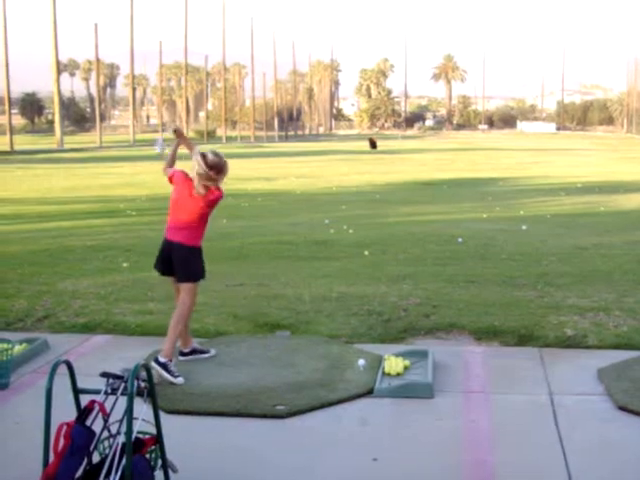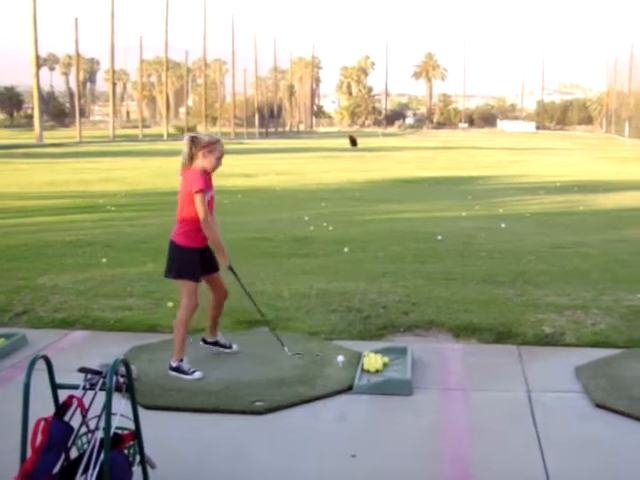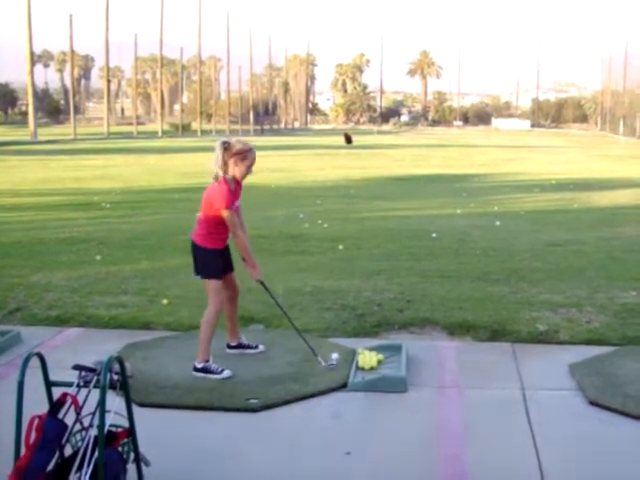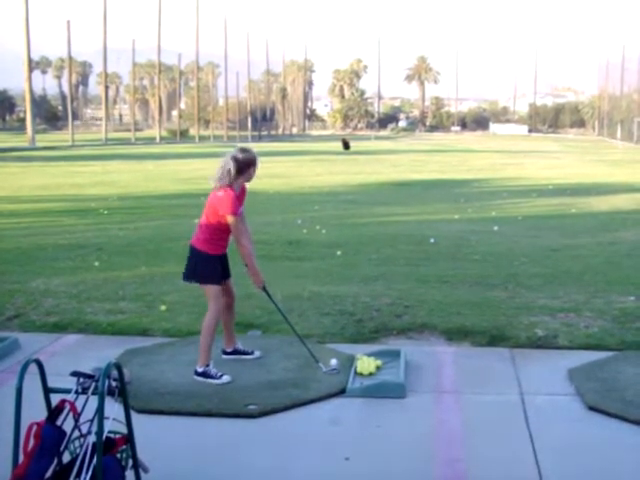
dt=1s
person 1, frame 1
left shoulder: (180, 179)
right shoulder: (215, 196)
left elbow: (166, 169)
right elbow: (205, 178)
left wrist: (177, 144)
right wrist: (189, 145)
left hip: (170, 245)
right hip: (189, 250)
left knee: (184, 298)
right knee: (185, 303)
left ankle: (187, 346)
right ankle: (164, 357)
person 1, frame 2
left shoulder: (205, 177)
right shoulder: (196, 180)
left elbow: (210, 217)
right elbow: (204, 222)
left wrist: (217, 249)
right wrist: (222, 252)
left hip: (201, 246)
right hip: (185, 247)
left knee: (221, 292)
right knee: (189, 302)
left ankle: (211, 336)
right ankle: (177, 361)
person 1, frame 3
left shoulder: (235, 184)
right shoulder: (221, 191)
left elbow: (241, 222)
right elbow: (237, 233)
left wrist: (248, 258)
right wrist: (252, 265)
left hip: (219, 246)
right hip: (206, 248)
left knee: (232, 291)
right knee: (216, 301)
left ankle: (234, 341)
right ankle: (202, 362)
person 1, frame 4
left shoulder: (239, 190)
right shoulder: (227, 198)
left elbow: (244, 229)
right elbow: (240, 240)
left wrist: (252, 264)
right wrist: (255, 272)
left hip: (218, 251)
right hip: (204, 253)
left knee: (228, 298)
right knee: (216, 307)
left ankle: (230, 346)
right ankle: (202, 366)
